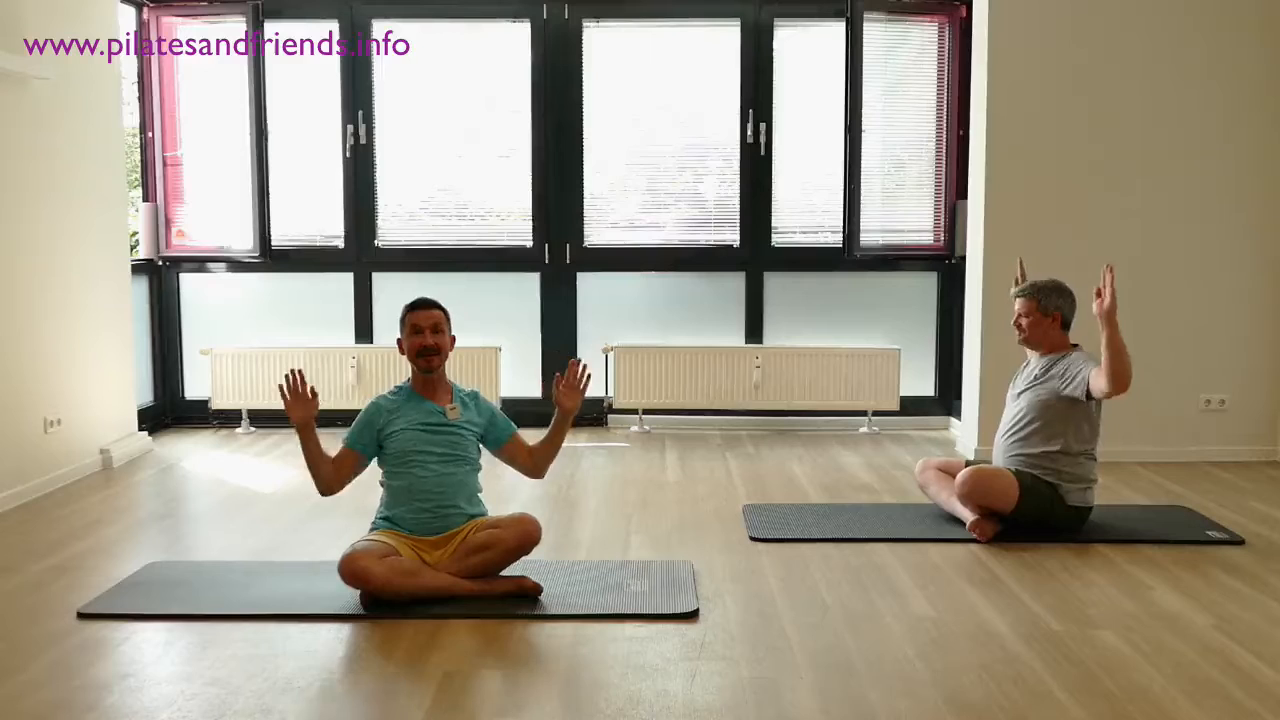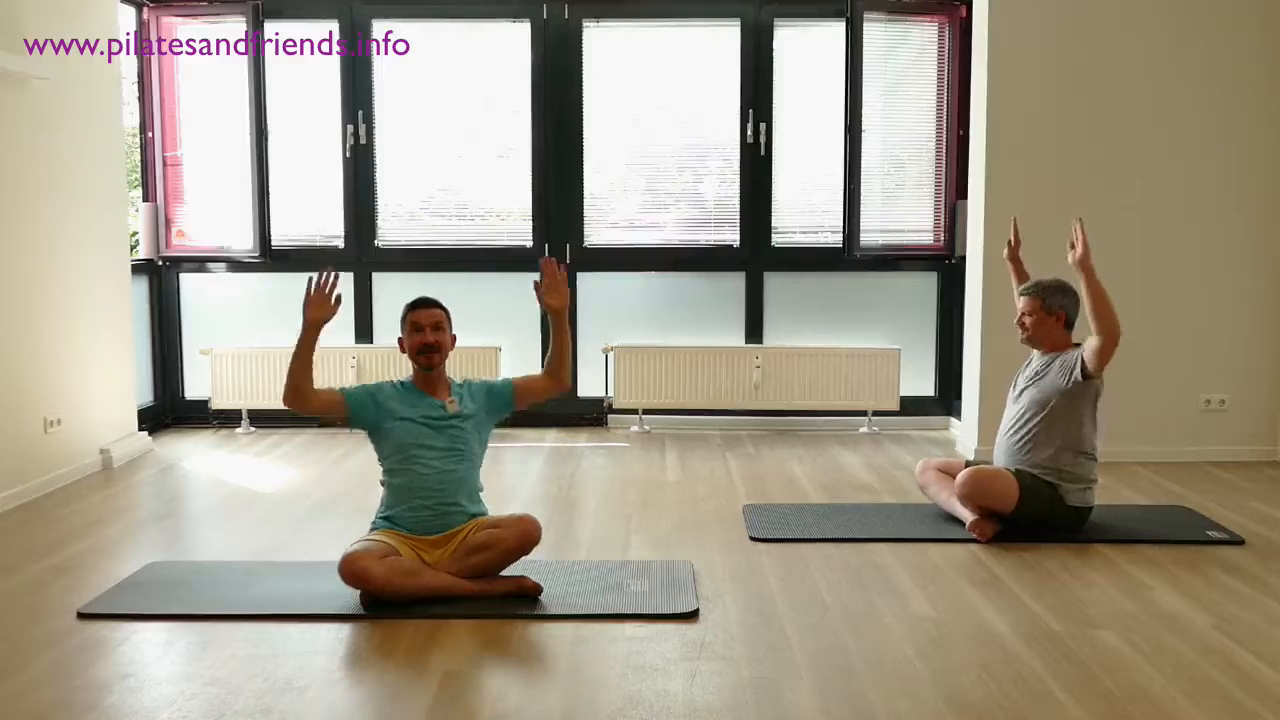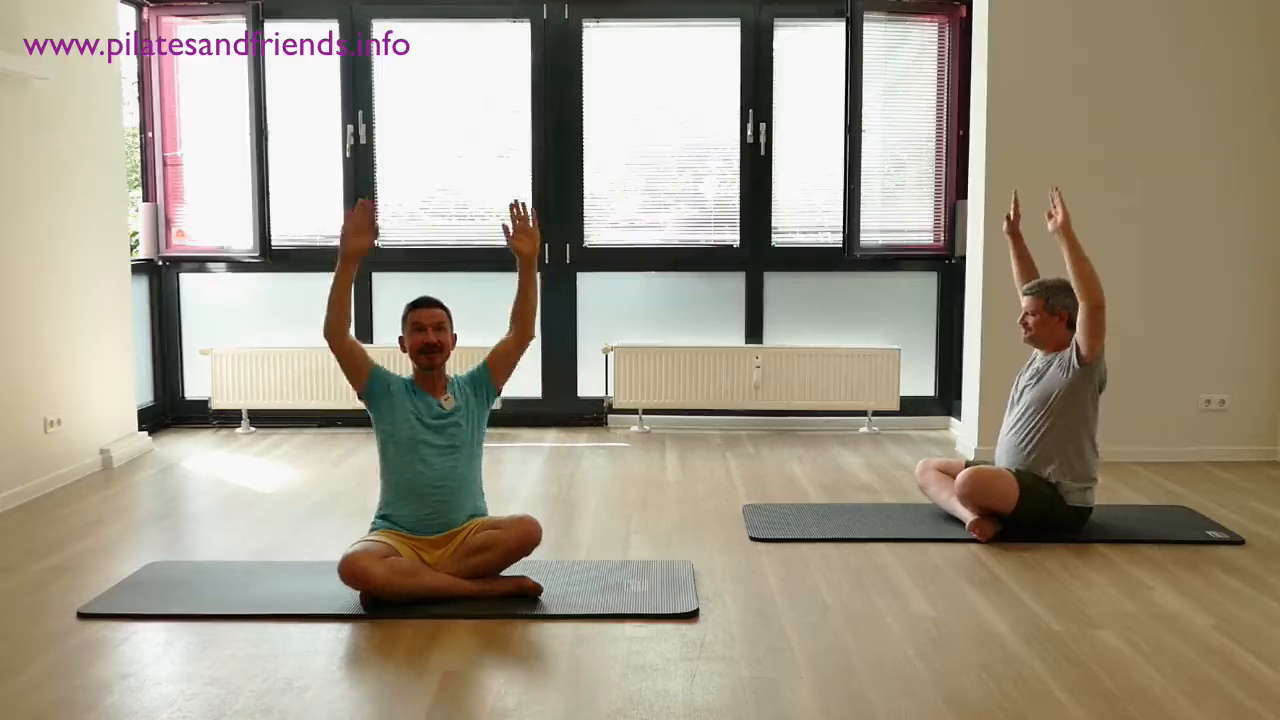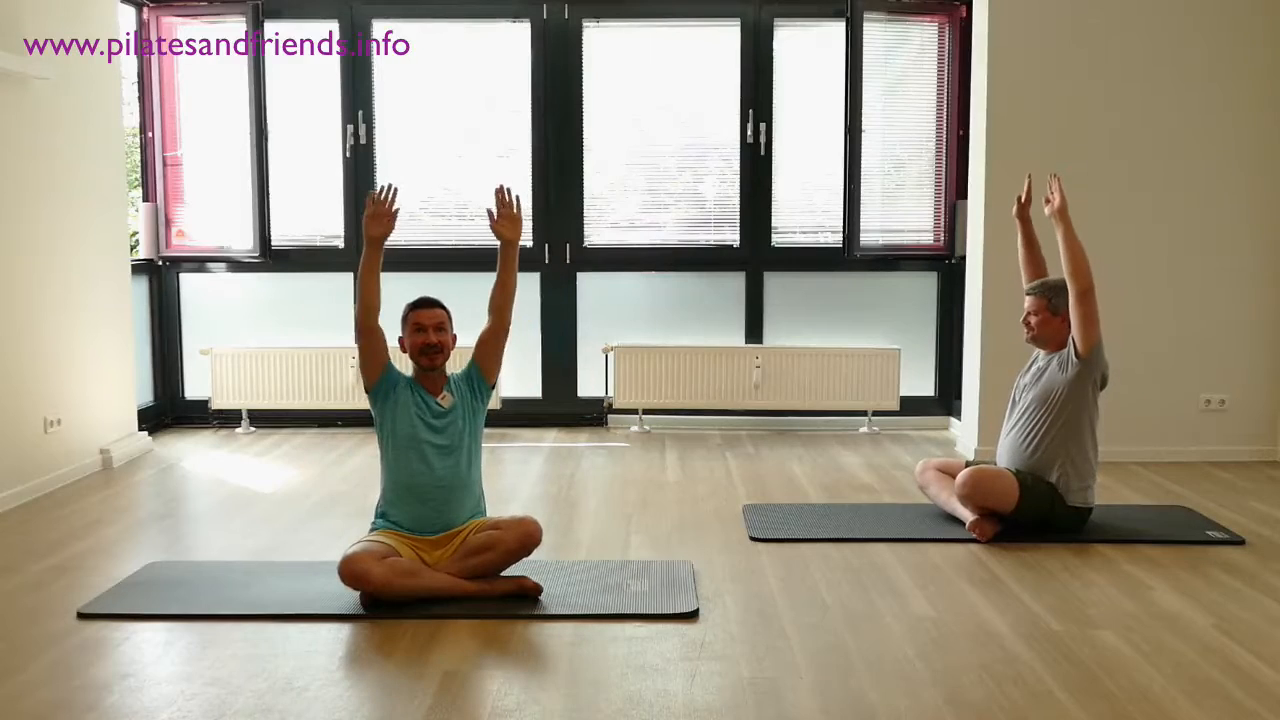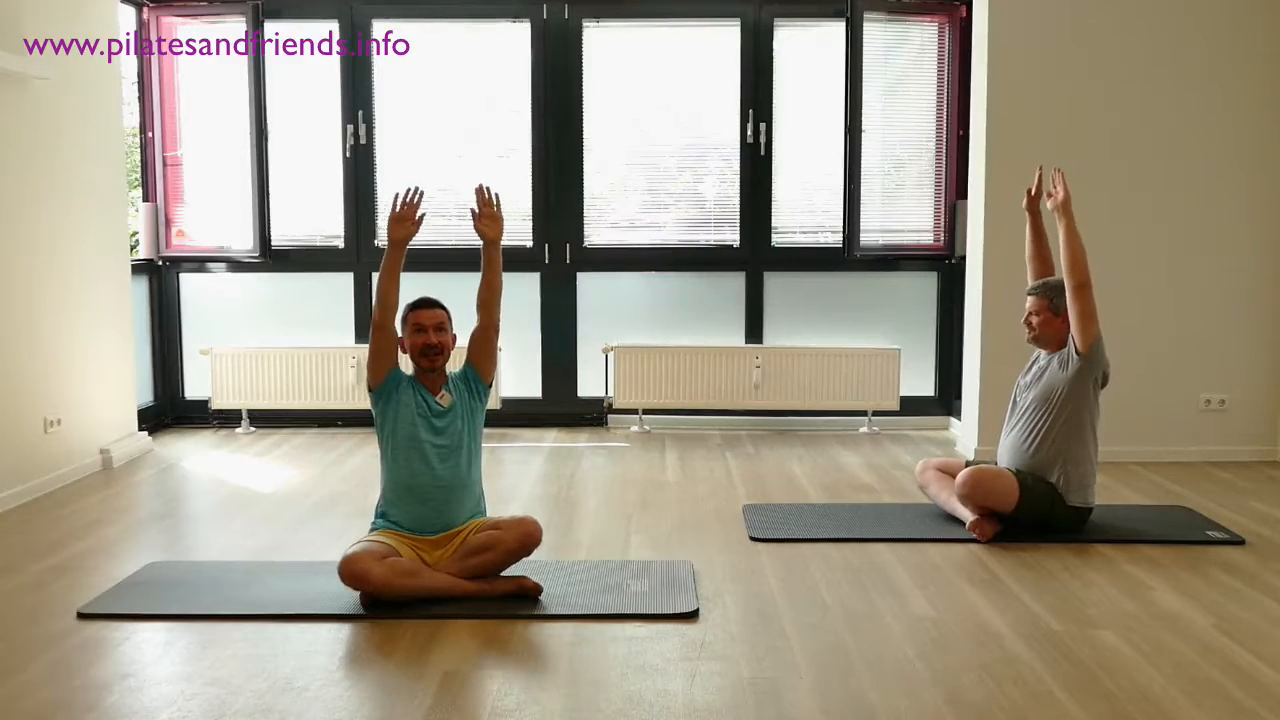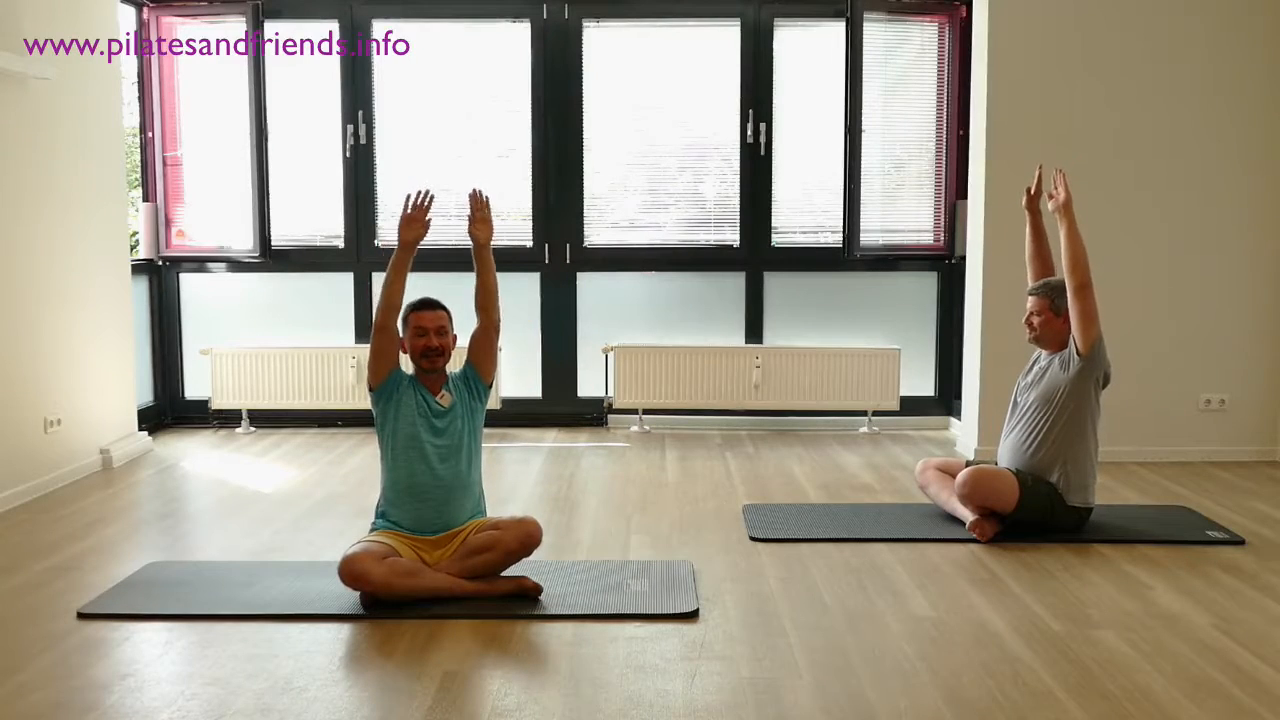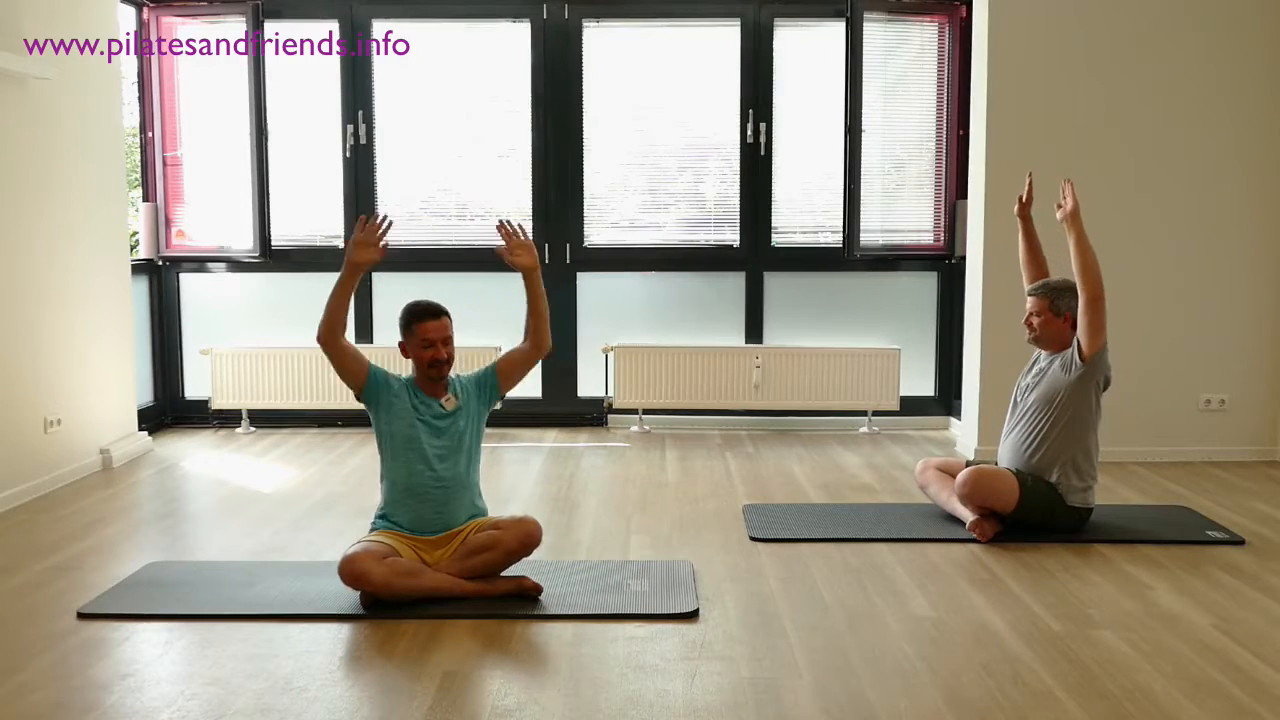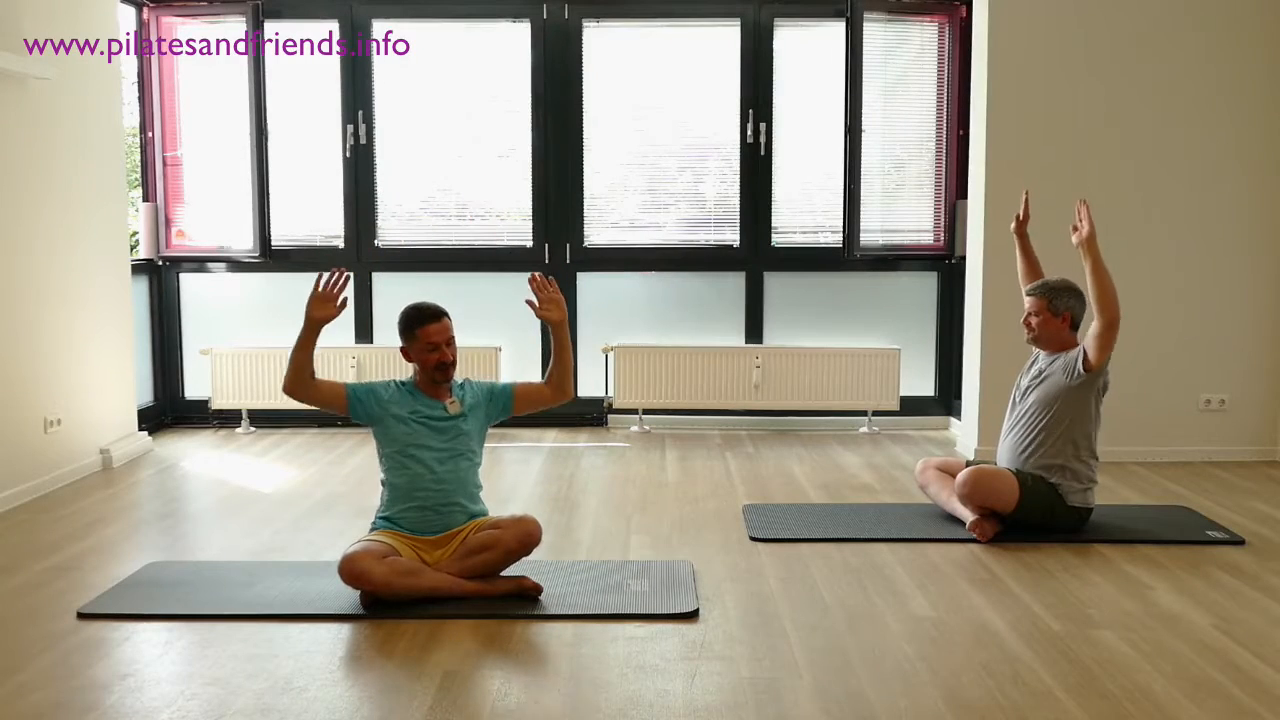
dt=0.3s
person 1, frame 1
left shoulder: (477, 407)
right shoulder: (382, 411)
left elbow: (535, 466)
right elbow: (329, 483)
left wrist: (564, 414)
right wrist: (305, 428)
left hip: (466, 536)
right hip: (398, 538)
left knee: (526, 529)
right knee: (354, 566)
left ankle: (405, 583)
right ankle: (491, 587)
person 1, frame 2
left shoulder: (480, 397)
right shoulder: (380, 400)
left elbow: (556, 382)
right elbow: (298, 399)
left wrist: (558, 316)
right wrist: (312, 327)
left hip: (466, 533)
right hip: (398, 537)
left knee: (526, 530)
right knee: (354, 567)
left ankle: (403, 583)
right ankle: (490, 586)
person 1, frame 3
left shoulder: (475, 391)
right shoulder: (387, 393)
left elbow: (522, 332)
right elbow: (335, 335)
left wrist: (526, 261)
right wrist: (348, 259)
left hip: (467, 533)
right hip: (398, 537)
left knee: (526, 531)
right knee: (354, 567)
left ankle: (406, 581)
right ankle: (492, 586)
person 1, frame 4
left shoulder: (472, 390)
right shoulder: (390, 393)
left elbow: (499, 321)
right elbow: (367, 322)
left wrist: (508, 246)
right wrist: (373, 244)
left hip: (466, 534)
right hip: (398, 537)
left knee: (527, 531)
right knee: (354, 568)
left ankle: (404, 583)
right ankle: (495, 586)
person 1, frame 5
left shoulder: (470, 389)
right shoulder: (391, 392)
left elbow: (489, 321)
right elbow: (381, 322)
left wrist: (491, 245)
right wrist: (396, 247)
left hip: (467, 533)
right hip: (398, 537)
left knee: (527, 531)
right knee: (354, 567)
left ankle: (404, 583)
right ankle: (494, 586)
person 1, frame 6
left shoulder: (470, 390)
right shoulder: (392, 393)
left elbow: (490, 322)
right elbow: (381, 323)
left wrist: (482, 249)
right wrist: (405, 247)
left hip: (467, 534)
right hip: (398, 538)
left knee: (527, 532)
right knee: (354, 568)
left ankle: (402, 582)
right ankle: (495, 587)
person 1, frame 7
left shoulder: (475, 392)
right shoulder: (385, 394)
left elbow: (538, 345)
right elbow: (329, 338)
left wrist: (531, 274)
right wrist: (352, 270)
left hip: (466, 533)
right hip: (398, 537)
left knee: (527, 532)
right knee: (354, 568)
left ankle: (402, 582)
right ankle: (493, 586)
person 1, frame 8
left shoulder: (481, 396)
right shoulder: (383, 399)
left elbow: (559, 392)
right elbow: (298, 390)
left wrist: (558, 329)
right wrist: (312, 327)
left hip: (466, 534)
right hip: (398, 538)
left knee: (526, 531)
right knee: (354, 568)
left ankle: (402, 583)
right ankle: (493, 586)
person 2, frame 1
left shoulder: (1074, 367)
right shoulder: (1036, 359)
left elbow: (1115, 384)
left wrist: (1107, 320)
right wrist: (1019, 293)
right hip: (1015, 479)
left knee: (970, 482)
right knee: (927, 469)
left ankle: (985, 517)
right ankle: (978, 517)
person 2, frame 2
left shoulder: (1077, 366)
right shoulder: (1040, 355)
left elbow: (1108, 335)
right elbow: (1031, 305)
left wrist: (1084, 268)
right wrist: (1013, 261)
left hip: (1058, 500)
right hip: (1014, 478)
left knee: (970, 481)
right knee: (927, 469)
left ankle: (987, 516)
right ankle: (978, 516)
person 2, frame 3
left shoulder: (1079, 364)
right shoulder: (1042, 353)
left elbow: (1094, 304)
right elbow: (1032, 289)
left wrist: (1064, 235)
right wrist: (1013, 236)
left hip: (1059, 501)
right hip: (1016, 479)
left knee: (970, 482)
right knee: (927, 469)
left ankle: (985, 514)
right ankle: (978, 516)
person 2, frame 4
left shoulder: (1081, 362)
right shoulder: (1044, 352)
left elbow: (1082, 290)
right elbow: (1036, 283)
left wrist: (1061, 220)
right wrist: (1023, 222)
left hip: (1059, 500)
right hip: (1016, 480)
left knee: (971, 481)
right knee: (927, 469)
left ankle: (987, 515)
right ankle: (979, 516)
person 2, frame 5
left shoulder: (1081, 360)
right shoulder: (1045, 351)
left elbow: (1078, 285)
right elbow: (1041, 279)
left wrist: (1064, 214)
right wrist: (1032, 215)
left hip: (1059, 501)
right hip: (1017, 480)
left knee: (970, 481)
right knee: (928, 469)
left ankle: (989, 514)
right ankle: (979, 516)
person 2, frame 6
left shoulder: (1082, 361)
right shoulder: (1045, 351)
left elbow: (1079, 286)
right elbow: (1041, 279)
left wrist: (1064, 215)
right wrist: (1032, 214)
left hip: (1060, 501)
right hip: (1016, 479)
left knee: (971, 482)
right knee: (927, 470)
left ankle: (986, 515)
right ankle: (980, 516)
person 2, frame 7
left shoulder: (1083, 363)
right shoulder: (1045, 352)
left elbow: (1091, 295)
right elbow: (1036, 281)
left wrist: (1073, 225)
right wrist: (1024, 220)
left hip: (1060, 502)
right hip: (1017, 480)
left knee: (970, 482)
right knee: (927, 469)
left ankle: (988, 514)
right ankle: (979, 515)
person 2, frame 8
left shoulder: (1081, 364)
right shoulder: (1044, 353)
left elbow: (1109, 321)
right elbow: (1036, 290)
left wrist: (1088, 250)
right wrist: (1021, 237)
left hip: (1059, 501)
right hip: (1015, 479)
left knee: (970, 482)
right knee: (928, 469)
left ankle: (990, 516)
right ankle: (980, 516)
